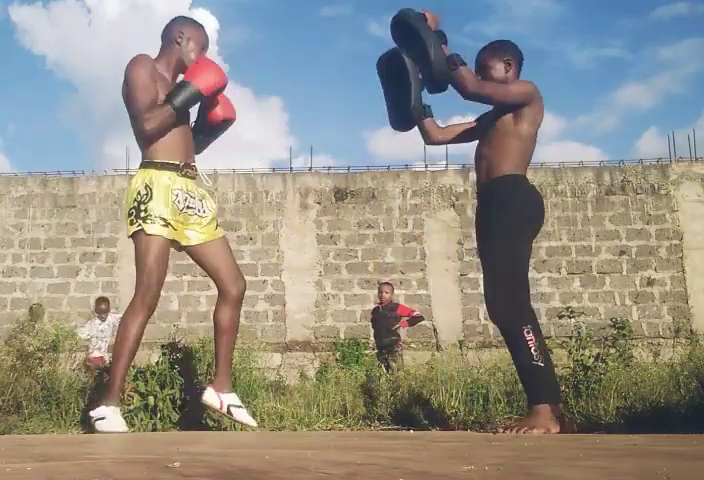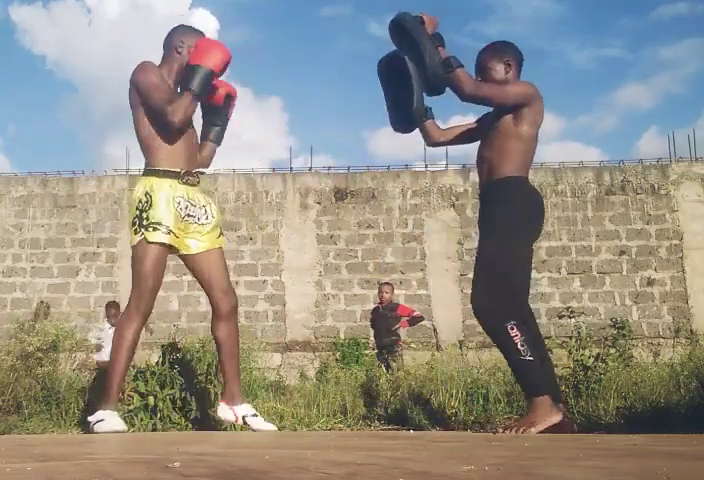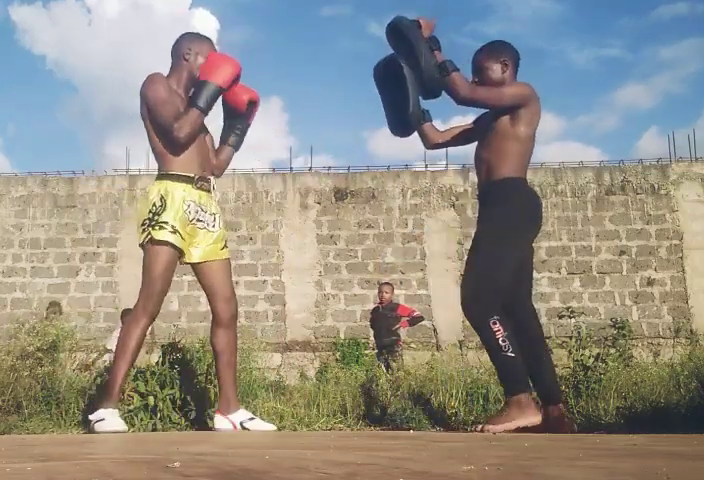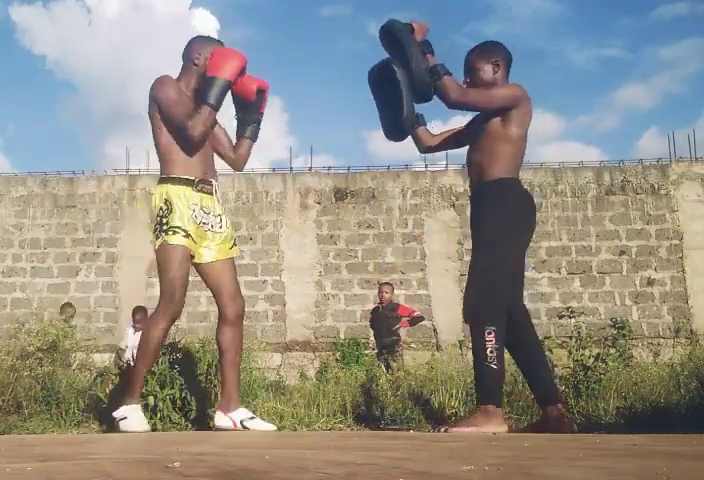
dt=0.1s
person 1, frame 1
left shoulder: (527, 93)
right shoulder: (486, 120)
left elbow: (469, 88)
right elbow: (434, 135)
left wrist: (438, 40)
left hip: (513, 200)
right hip: (492, 205)
left knee: (507, 303)
right knee: (508, 305)
left ankle: (544, 411)
right ankle: (549, 407)
person 1, frame 2
left shoulder: (527, 95)
right shoulder: (488, 121)
left elbow: (468, 90)
right elbow: (436, 137)
left wrist: (435, 43)
left hip: (514, 202)
right hip: (496, 206)
left knee: (490, 300)
right knee: (511, 306)
left ankle: (542, 402)
right ankle: (548, 402)
person 1, frame 3
left shoulder: (524, 95)
right shoulder: (488, 120)
left elbow: (463, 93)
right elbow: (434, 139)
left wrist: (431, 45)
left hip: (513, 203)
right hip: (499, 208)
left knee: (480, 298)
right knee: (514, 307)
left ankle: (522, 400)
right ankle: (554, 410)
person 1, frame 4
left shoulder: (515, 96)
right shoulder: (480, 122)
left elbow: (454, 97)
right elbow: (428, 143)
left wrist: (424, 49)
left hip: (505, 204)
right hip: (492, 209)
left knee: (483, 304)
right knee: (506, 310)
left ankle: (491, 409)
right ankle: (553, 411)
person 2, frame 1
left shoulder: (177, 90)
right shoulder: (141, 67)
right elbow: (145, 126)
left wrist: (211, 124)
right wrist: (189, 91)
left hip: (190, 193)
right hip: (157, 188)
left knee: (233, 286)
right knee: (147, 298)
left ankle: (221, 389)
right ankle: (107, 404)
person 2, frame 2
left shoulder: (184, 97)
right shoulder: (146, 74)
right elbow: (172, 117)
left wrist: (218, 116)
right wrist: (201, 74)
left hip: (193, 201)
right hip: (160, 195)
left knee: (226, 302)
right knee: (142, 302)
left ankle: (233, 400)
right ankle: (107, 407)
person 2, frame 3
left shoulder: (191, 107)
right shoulder: (155, 85)
left elbow: (219, 166)
right elbow: (178, 135)
left wrist: (238, 119)
right wrist: (208, 89)
left hip: (204, 207)
right hip: (171, 200)
left knee: (226, 309)
right knee: (149, 302)
left ankle: (229, 409)
right ankle: (108, 407)
person 2, frame 4
left shoulder: (203, 106)
right shoulder: (165, 87)
left elbow: (237, 159)
right elbow: (193, 134)
left wrist: (251, 112)
right wrist: (219, 85)
left hip: (209, 208)
right hip: (178, 202)
left knee: (233, 308)
right knee: (171, 305)
left ankle: (230, 407)
right ankle: (130, 400)
